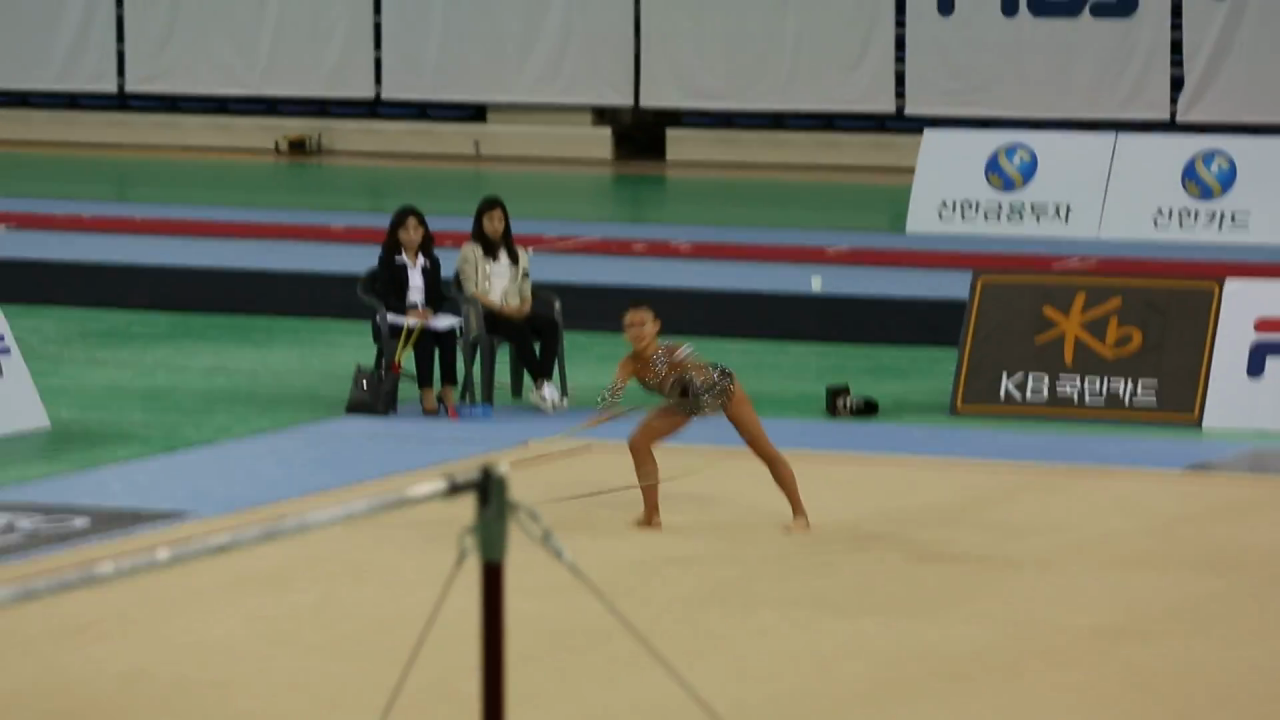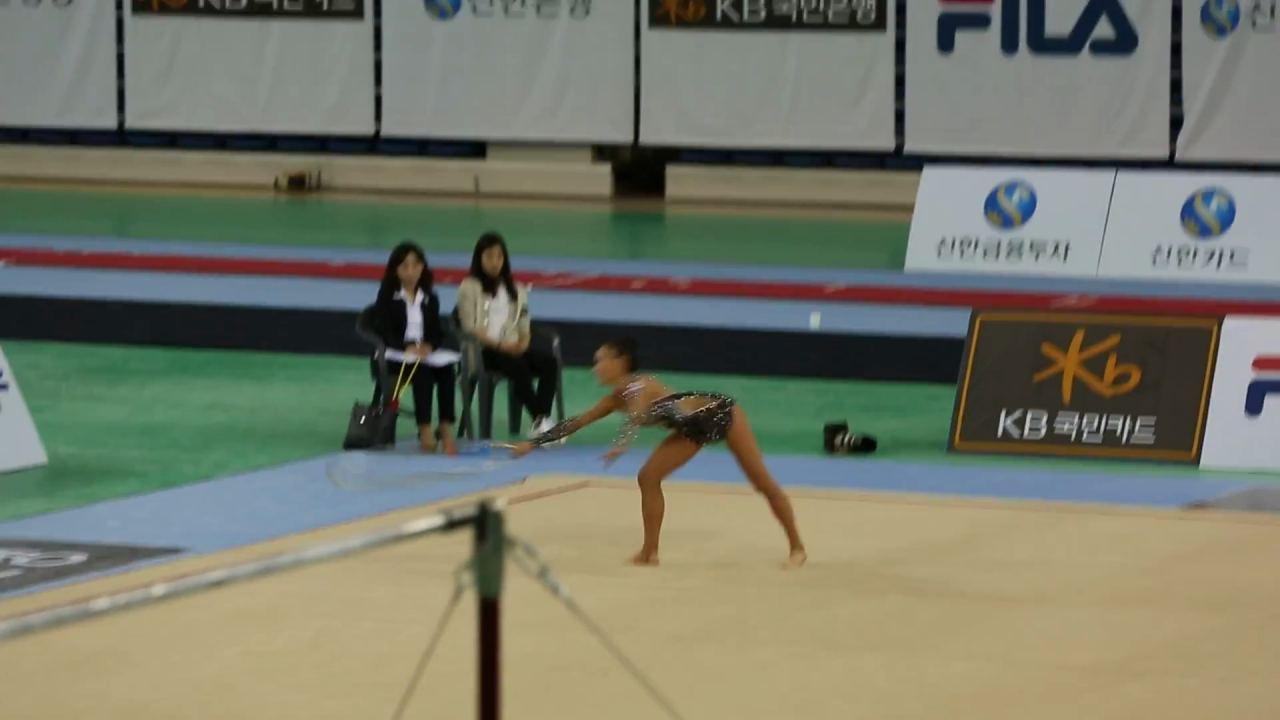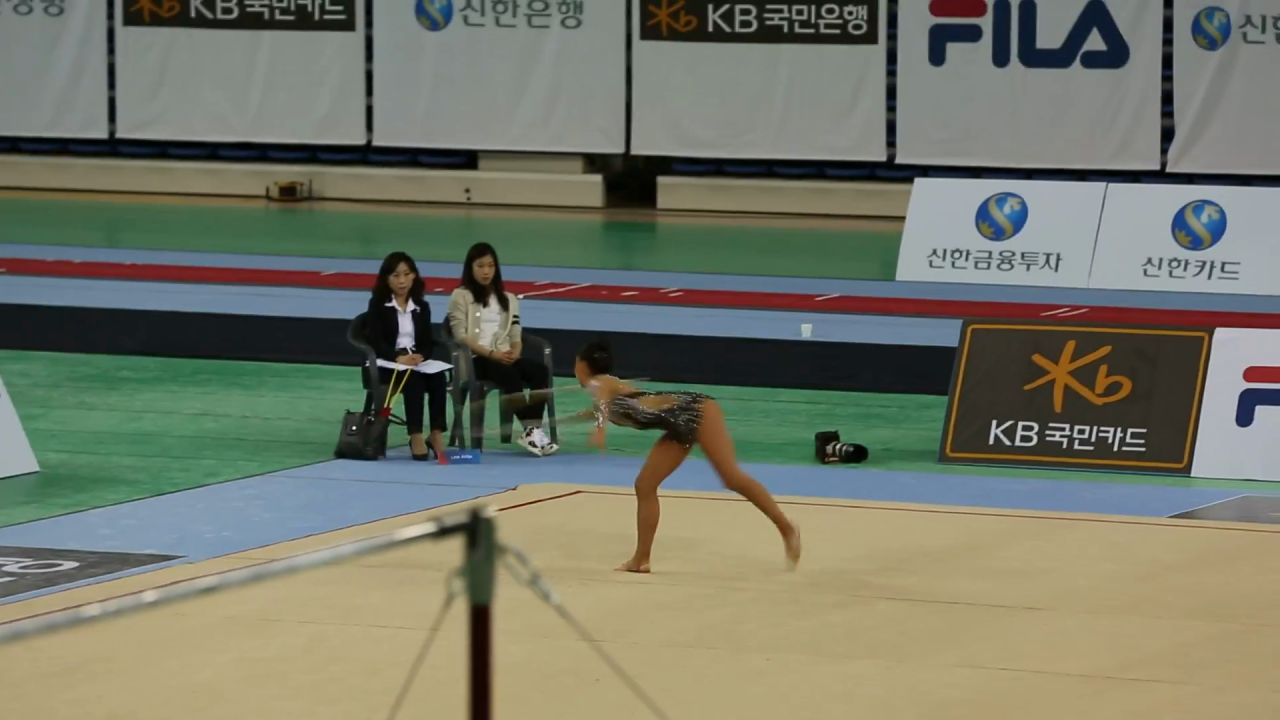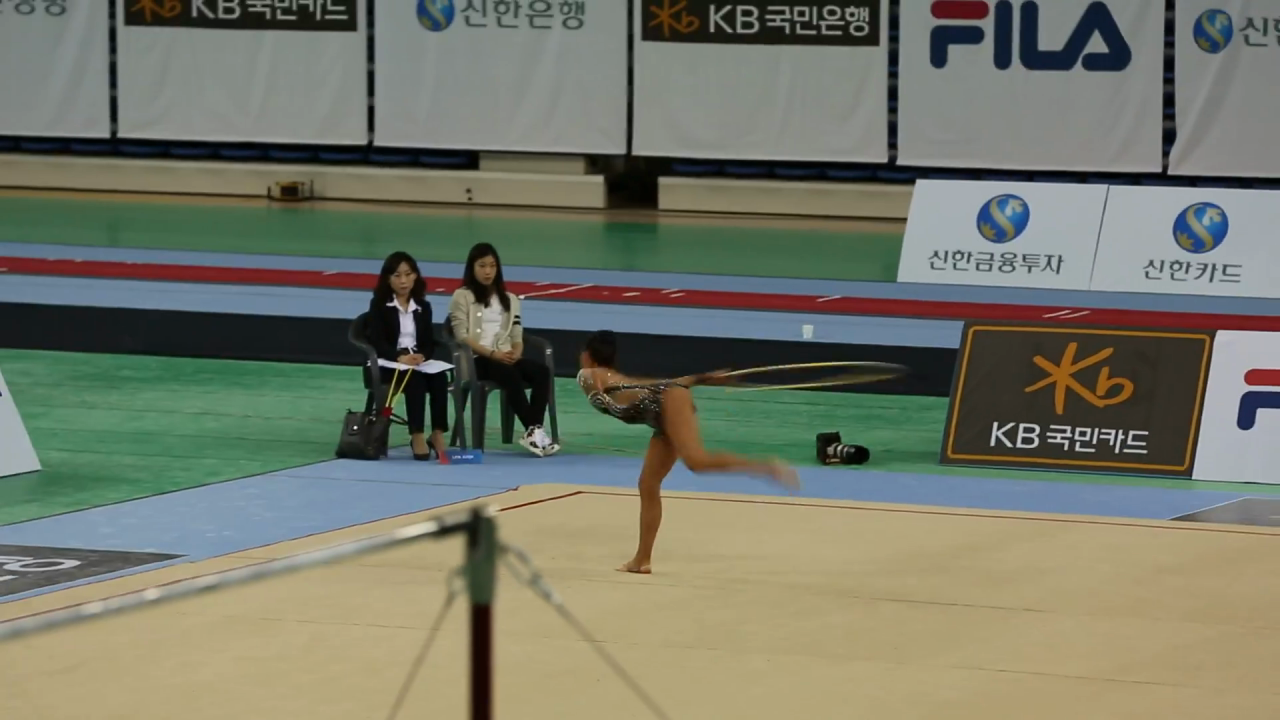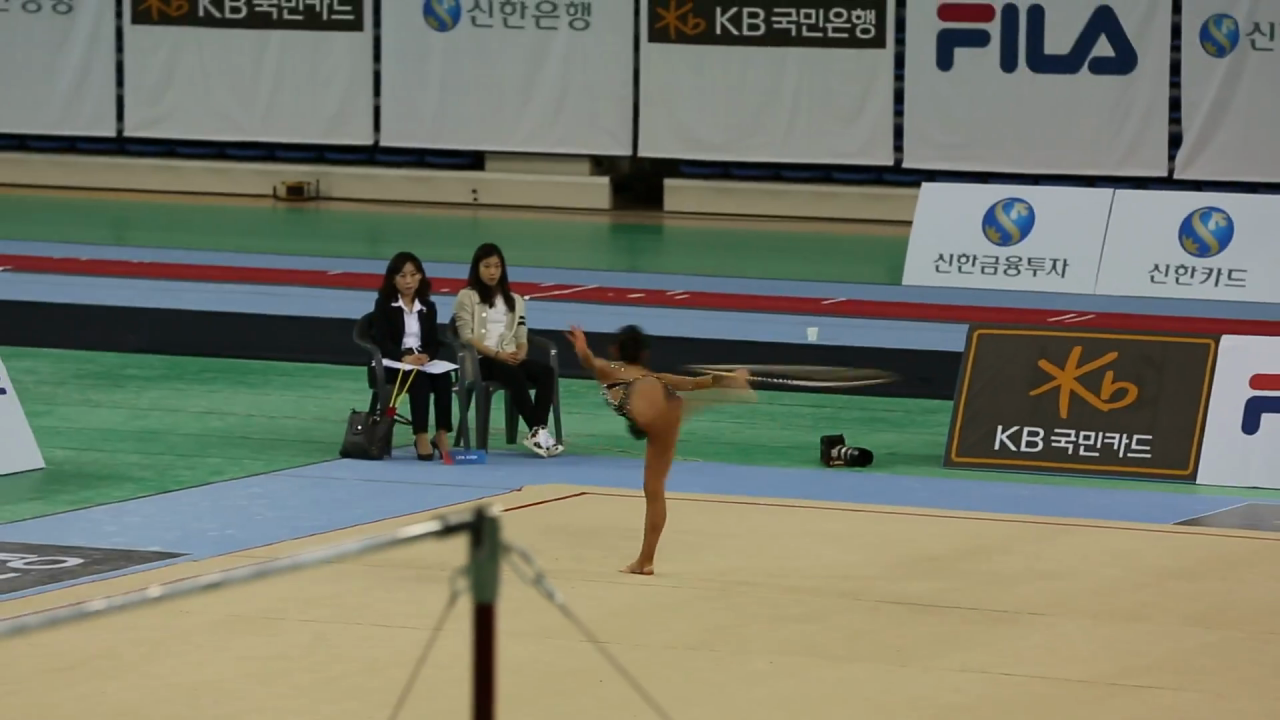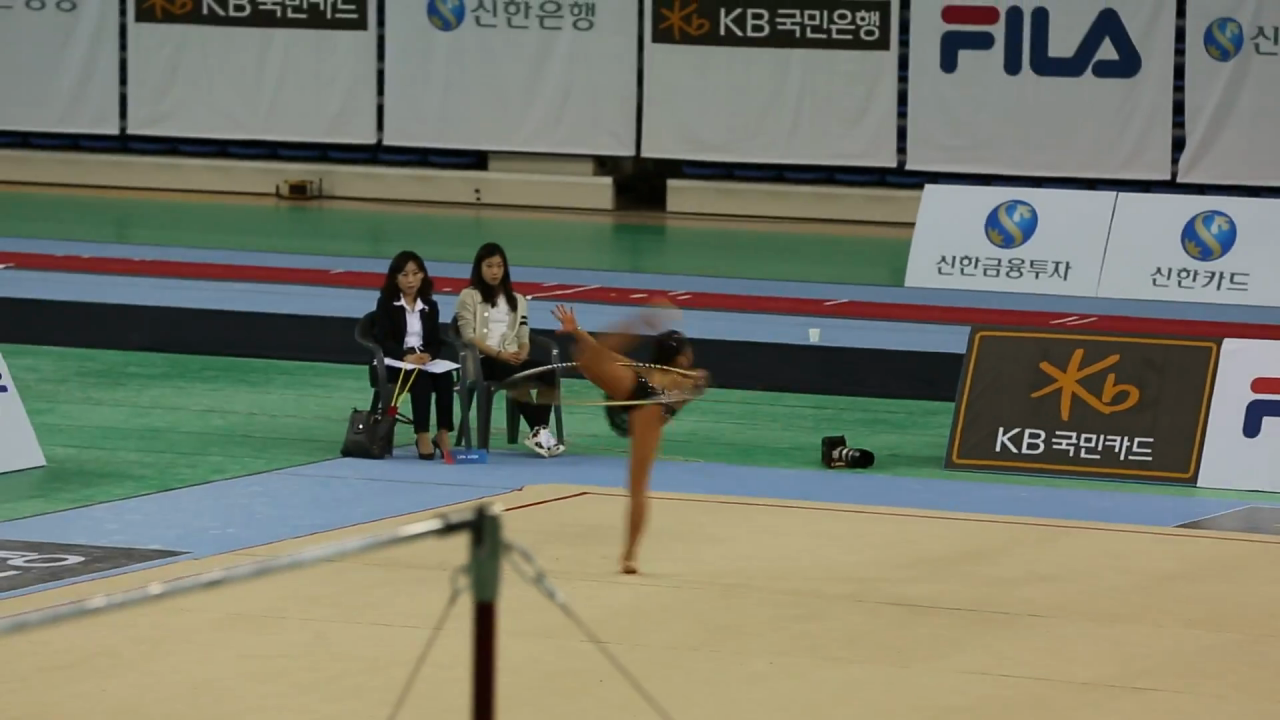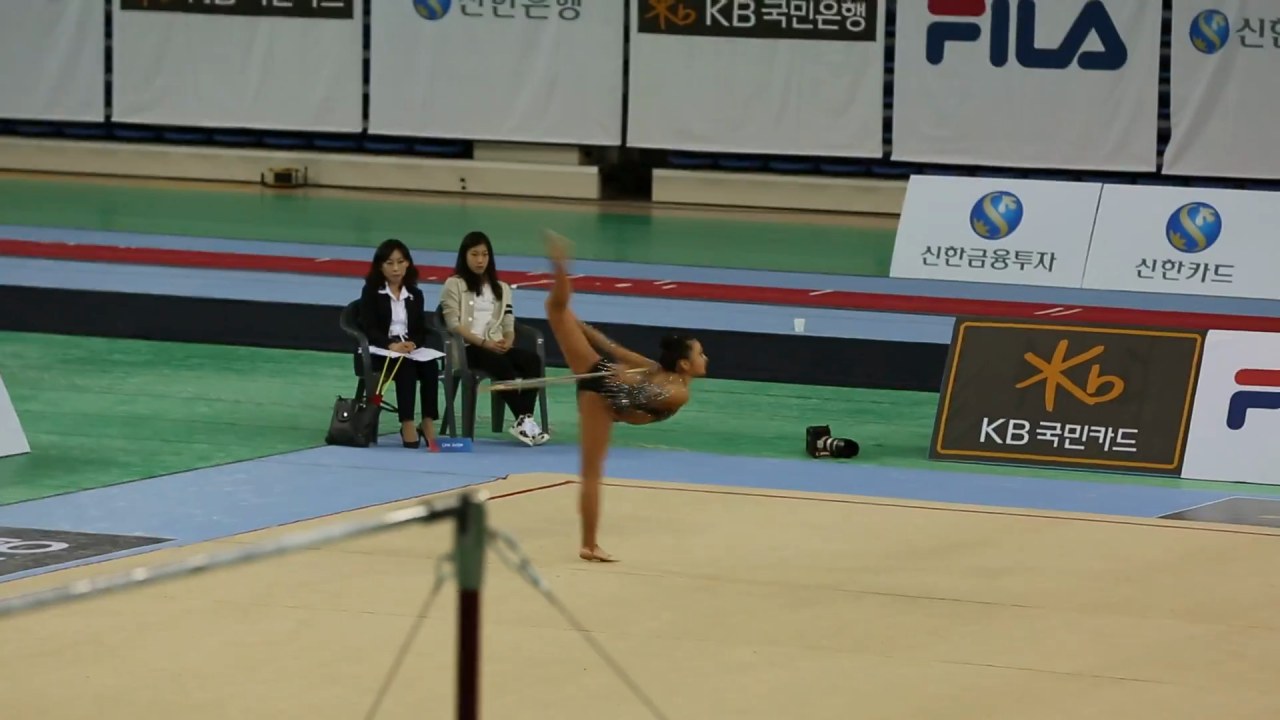
dt=0.1s
person 1, frame 1
left shoulder: (675, 352)
right shoulder: (628, 365)
left elbow: (700, 375)
right elbow: (612, 393)
right wrist: (604, 414)
left hip: (716, 388)
right hip: (684, 398)
left knee: (763, 450)
right knee: (638, 443)
left ankle: (799, 513)
right ankle: (651, 514)
person 1, frame 2
left shoulder: (640, 384)
right shoulder: (618, 395)
left elbow: (638, 417)
right elbow: (578, 422)
left wrist: (620, 446)
right wrist: (533, 442)
left hip: (720, 413)
right hip: (692, 428)
left knee: (762, 482)
right knee: (648, 478)
left ankle: (797, 547)
right ankle: (650, 550)
person 1, frame 3
left shoulder: (597, 382)
right shoulder: (612, 387)
left elbow: (602, 407)
left wrist: (599, 429)
left hip: (693, 413)
right hip: (678, 430)
left knee: (732, 478)
right knee: (644, 485)
left ankle: (787, 530)
right ankle: (641, 558)
person 1, frame 4
left shoulder: (586, 375)
right shoulder: (615, 378)
right wrist: (703, 377)
left hip: (668, 399)
left knee: (697, 461)
right knee: (647, 486)
left ankle: (768, 468)
right ankle: (642, 559)
person 1, frame 5
left shoulder: (611, 368)
right shoulder: (648, 374)
right elbow: (692, 383)
left hip: (647, 402)
right hip: (666, 400)
right knee: (653, 489)
right ankle: (645, 560)
person 1, frame 6
left shoulder: (644, 371)
right shoulder: (686, 381)
left wrist: (577, 331)
left hip: (631, 391)
right hip: (642, 407)
right knee: (639, 486)
right ankle: (629, 556)
person 1, frame 7
left shoulder: (658, 371)
right shoulder: (679, 394)
left hip: (598, 376)
right hip: (603, 389)
left knee: (556, 311)
right knee: (591, 475)
person 2, frame 1
left shoulder: (518, 253)
right shoulder: (470, 251)
left elbow: (526, 290)
right elbow: (470, 291)
left wrist: (525, 307)
right wrist: (501, 308)
left hip: (515, 312)
right hip: (485, 314)
left knee: (550, 325)
right knee: (520, 330)
left ankle: (545, 384)
right ankle: (541, 385)
person 2, frame 2
left shoulder: (517, 290)
right shoulder: (469, 287)
left elbow: (524, 326)
right elbow: (469, 327)
left wrist: (523, 343)
right wrist: (499, 344)
left hip: (513, 348)
right hip: (483, 349)
left knee: (548, 361)
right knee: (518, 366)
left ankle: (542, 419)
right ankle: (539, 420)
person 2, frame 3
left shoulder: (508, 299)
right shoulder: (460, 296)
left elbow: (516, 335)
right elbow: (461, 336)
left wrist: (515, 353)
right wrist: (491, 353)
left hip: (505, 359)
right hip: (475, 360)
left knee: (540, 371)
right knee: (510, 376)
left ankle: (533, 430)
right ankle: (530, 431)
person 2, frame 4
left shoulder: (509, 300)
right shoulder: (462, 296)
left elbow: (517, 336)
right elbow: (462, 336)
left wrist: (516, 352)
right wrist: (492, 353)
left hip: (506, 358)
right hip: (476, 359)
left knee: (542, 370)
right knee: (511, 375)
left ankle: (535, 429)
right ankle: (532, 431)
person 2, frame 5
left shoulder: (514, 300)
right shoulder: (467, 297)
left elbow: (521, 336)
right elbow: (466, 336)
left wrist: (520, 352)
right wrist: (497, 354)
left hip: (511, 358)
right hip: (481, 360)
left knee: (546, 371)
right knee: (515, 376)
left ankle: (539, 430)
right ankle: (536, 431)
person 2, frame 6
left shoulder: (517, 300)
right shoulder: (469, 296)
left elbow: (523, 336)
right elbow: (468, 336)
left wrist: (522, 352)
right wrist: (499, 353)
left hip: (512, 358)
right hip: (482, 359)
left knee: (547, 372)
right knee: (517, 376)
left ankle: (541, 430)
right ankle: (538, 431)
person 2, frame 7
left shoulder: (502, 288)
right shoulder: (454, 285)
left elbow: (509, 325)
right elbow: (453, 324)
left wrist: (507, 341)
right wrist: (484, 342)
left hip: (497, 347)
right hip: (467, 347)
left knee: (533, 360)
right knee: (501, 365)
left ankle: (525, 418)
right ankle: (522, 420)
person 3, frame 1
left shoulder: (431, 261)
right shoulder: (388, 259)
left elbow: (439, 297)
right elbow: (385, 296)
left wrist: (430, 311)
right wrist: (408, 313)
left hip: (427, 317)
right hip: (397, 319)
left knee: (448, 333)
right knee: (423, 335)
left ankle: (448, 390)
right ankle: (426, 391)
person 3, frame 2
left shoulder: (430, 297)
right shoulder: (386, 295)
left elbow: (437, 332)
right elbow: (384, 332)
left wrist: (428, 346)
right wrist: (407, 348)
left hip: (425, 352)
right hip: (395, 354)
left knee: (447, 369)
right knee: (422, 370)
left ankle: (446, 425)
right ankle: (425, 427)
person 3, frame 3
left shoulder: (422, 307)
right shoulder: (377, 305)
left elbow: (428, 341)
right elbow: (375, 341)
left wrist: (420, 355)
right wrist: (398, 357)
left hip: (417, 361)
right hip: (387, 363)
left knee: (438, 378)
right knee: (414, 380)
left ankle: (437, 434)
right ankle: (416, 436)
person 3, frame 4
left shoulder: (423, 307)
right shoulder: (379, 304)
left elbow: (429, 342)
right elbow: (376, 341)
left wrist: (422, 355)
right wrist: (399, 357)
left hip: (418, 361)
right hip: (388, 363)
left knee: (439, 378)
right knee: (415, 380)
left ankle: (438, 434)
right ankle: (417, 436)
person 3, frame 5
left shoulder: (428, 307)
right shoulder: (384, 304)
left elbow: (434, 342)
right elbow: (381, 341)
left wrist: (426, 356)
right wrist: (404, 357)
left hip: (422, 361)
right hip: (392, 363)
left knee: (444, 379)
right knee: (419, 380)
left ankle: (442, 434)
right ankle: (421, 436)
person 3, frame 6
left shoulder: (430, 306)
right shoulder: (386, 303)
left elbow: (436, 341)
right elbow: (383, 340)
left wrist: (428, 355)
right wrist: (406, 356)
left hip: (424, 360)
right hip: (394, 362)
left knee: (445, 377)
right knee: (421, 379)
left ankle: (443, 434)
right ankle: (423, 435)
person 3, frame 7
left shoulder: (415, 294)
right shoulder: (371, 292)
left elbow: (421, 330)
right elbow: (368, 328)
left wrist: (413, 343)
right wrist: (391, 345)
left hip: (409, 348)
right hip: (379, 350)
left knee: (431, 365)
right knee: (406, 367)
left ankle: (428, 422)
right ankle: (407, 424)
